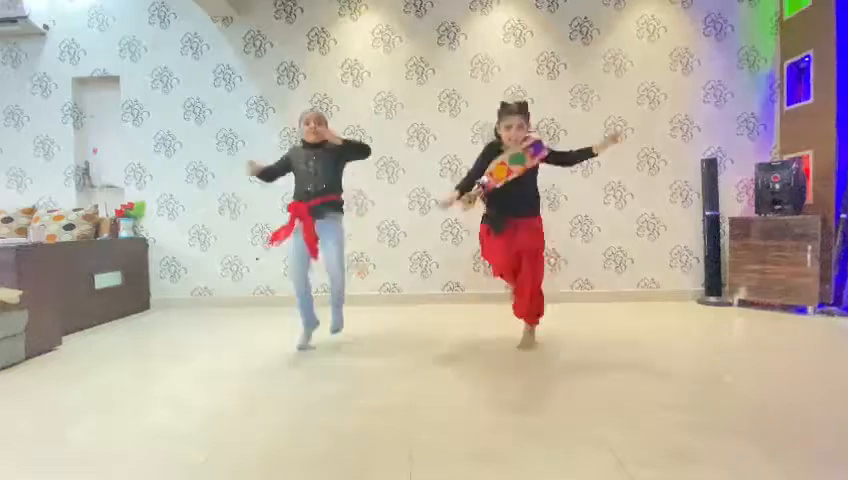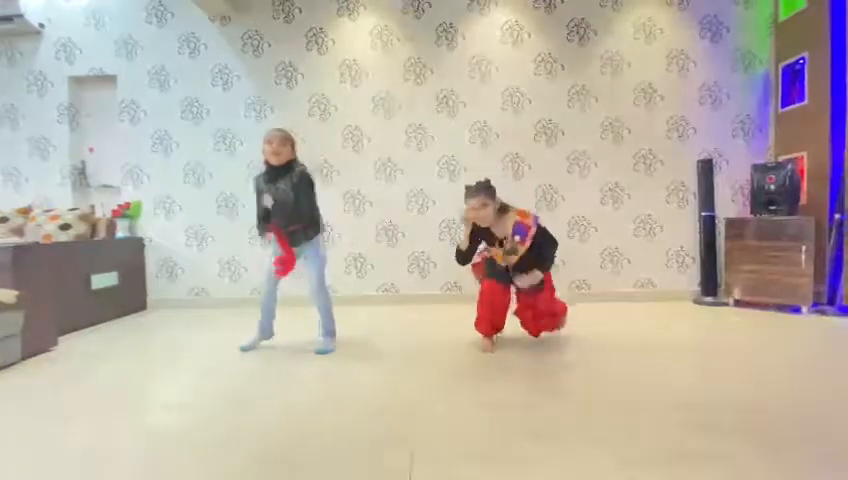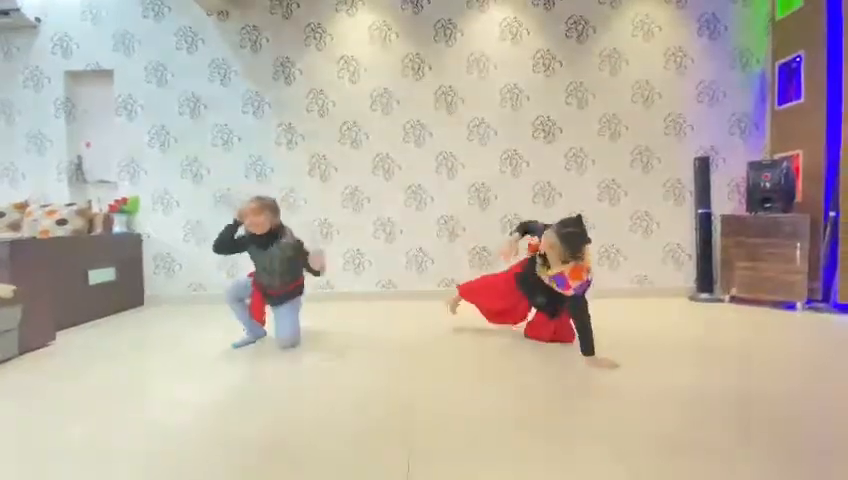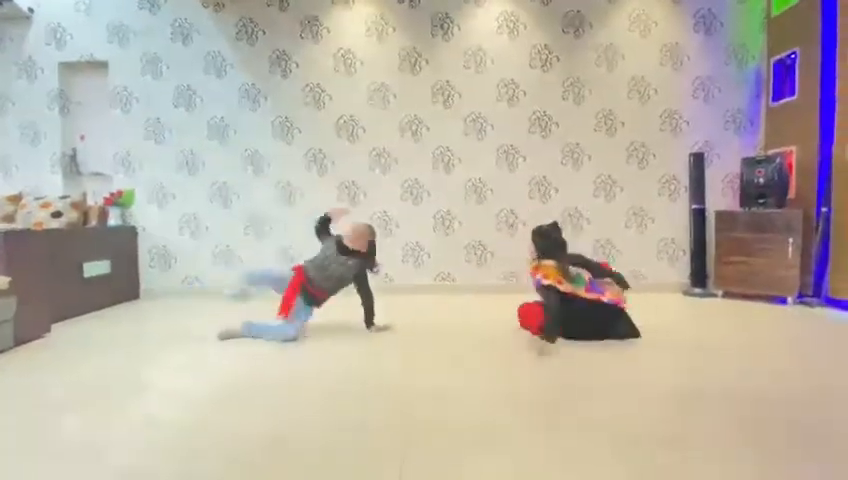
dt=0.5s
person 1, frame 1
left shoulder: (335, 152)
right shoulder: (295, 154)
left elbow: (364, 151)
right elbow: (270, 174)
left wrist: (339, 142)
right wrist: (257, 170)
left hip: (329, 217)
right hip: (303, 220)
left knee: (334, 269)
right knee: (296, 273)
left ankle: (337, 309)
right ankle: (308, 325)
person 1, frame 2
left shoulder: (301, 176)
right shoulder: (261, 181)
left elbow: (308, 211)
right elbow: (262, 214)
left wrist: (275, 205)
right wrist: (265, 231)
left hip: (308, 238)
right hip: (282, 240)
left knee: (316, 284)
right knee: (269, 282)
left ankle: (328, 335)
right ankle: (264, 332)
person 1, frame 3
left shoulder: (288, 243)
right shoulder: (250, 240)
left elbow: (313, 270)
right elbow: (219, 247)
left wrist: (316, 265)
right wrist: (236, 222)
left hip: (288, 295)
right hip: (262, 287)
left knee: (287, 341)
right ankle: (254, 331)
person 1, frame 4
left shoulder: (357, 265)
right shoulder: (333, 241)
left elbow: (366, 295)
right elbow: (320, 228)
left wrist: (370, 324)
right wrist: (330, 216)
left hip: (308, 299)
right hip: (294, 279)
left knee: (289, 334)
right knee: (251, 277)
left ankle: (246, 329)
person 2, frame 1
right shoulder: (491, 150)
left elbow: (567, 159)
right elbow: (473, 175)
left wrist: (598, 148)
right wrist: (457, 193)
left hip: (527, 219)
right hip: (499, 219)
left knee: (530, 269)
right knee: (502, 259)
left ankle: (530, 326)
right ankle: (515, 277)
person 2, frame 2
left shoulder: (522, 220)
right shoulder: (478, 229)
left elbow: (551, 244)
right elbow: (463, 259)
left wrist: (538, 274)
right wrist: (466, 233)
left hip: (530, 270)
right hip: (500, 268)
right knee: (491, 292)
left ankle: (557, 312)
right ankle: (488, 332)
person 2, frame 3
left shoulder: (574, 277)
right shoulder: (550, 235)
left elbow: (581, 315)
right elbow: (529, 226)
left wrist: (590, 356)
right wrist: (514, 239)
left hip: (551, 301)
right knee: (489, 289)
right ankle: (460, 296)
person 2, frame 4
left shoulder: (542, 274)
right shoulder: (574, 260)
left elbow: (552, 307)
right elbow: (616, 277)
left wrist: (546, 339)
right wrist: (622, 287)
left knee: (525, 311)
